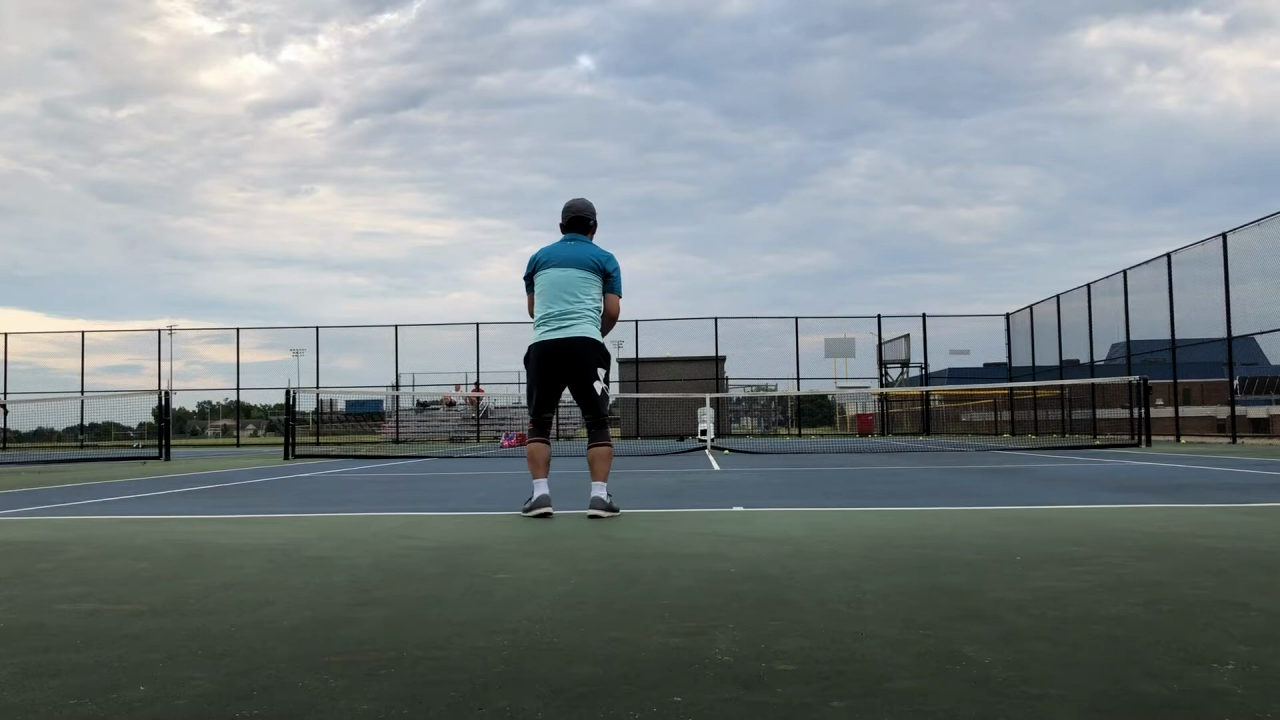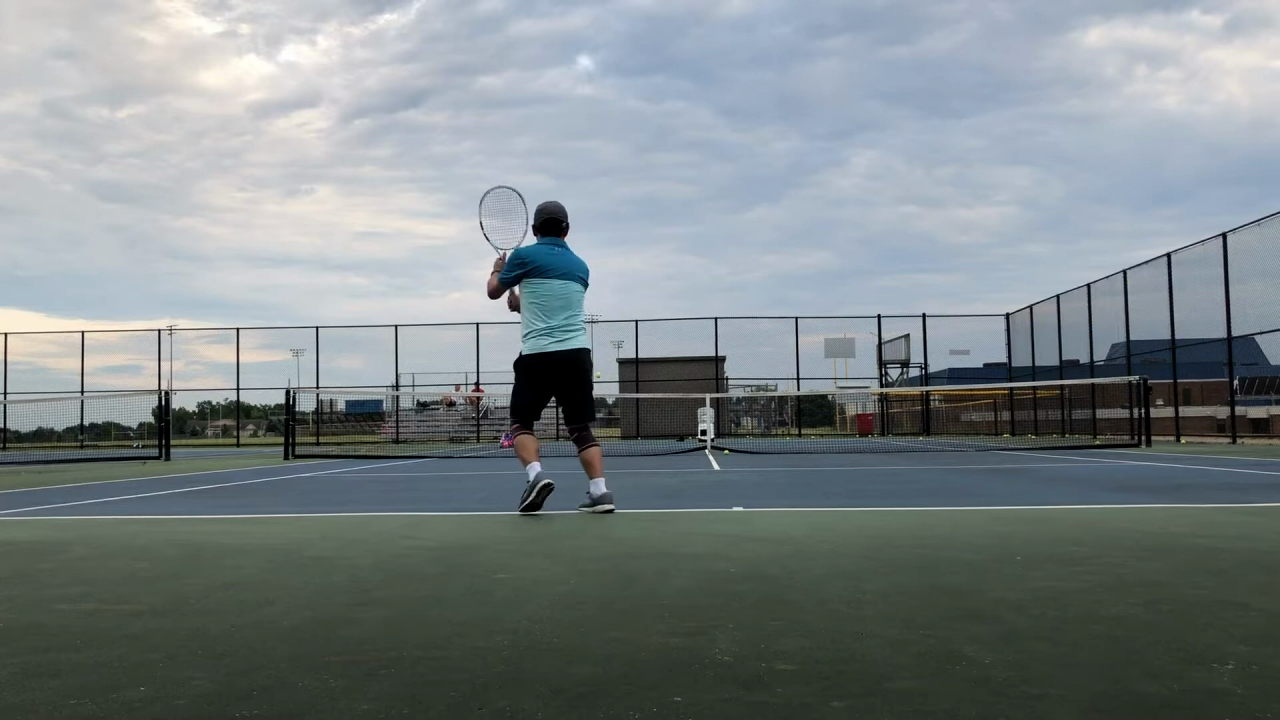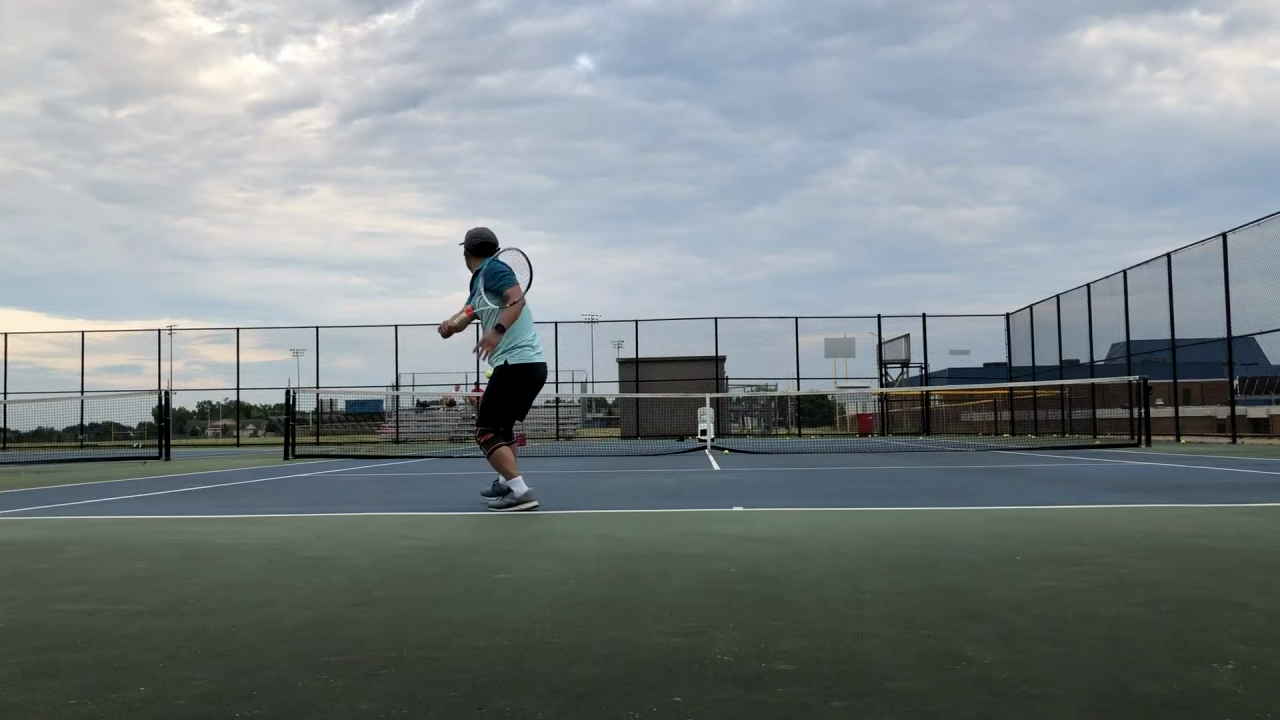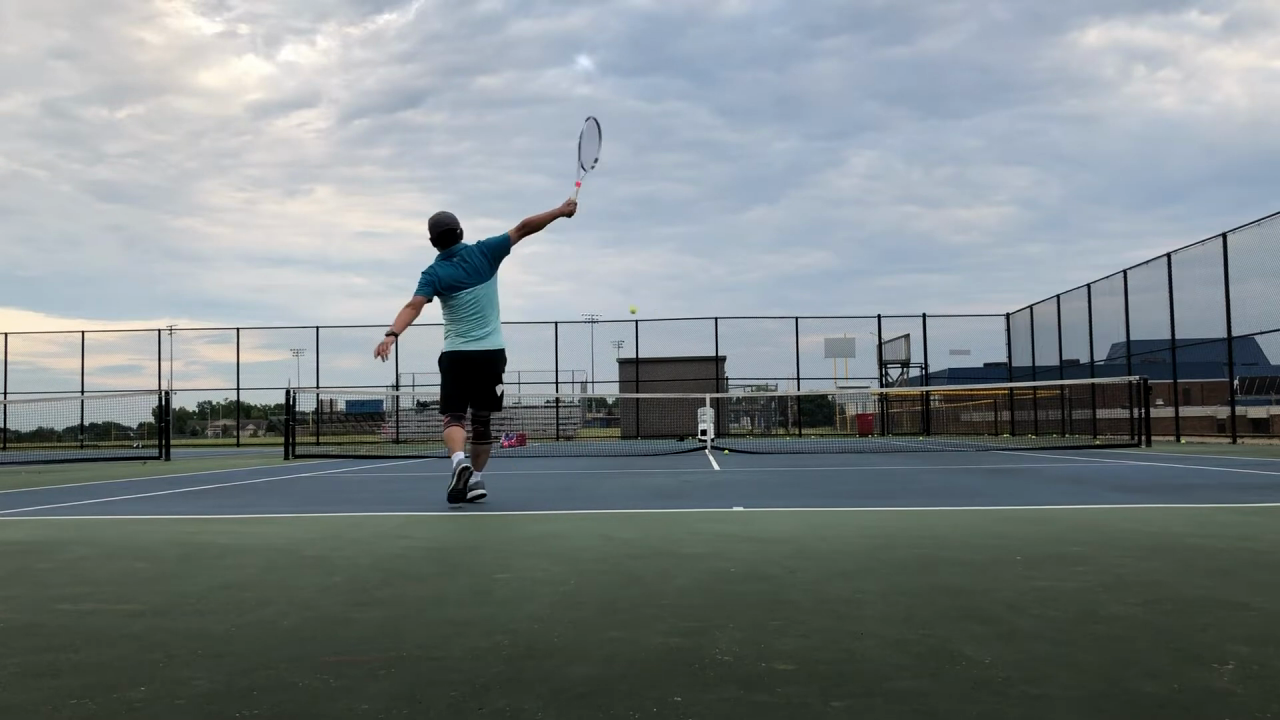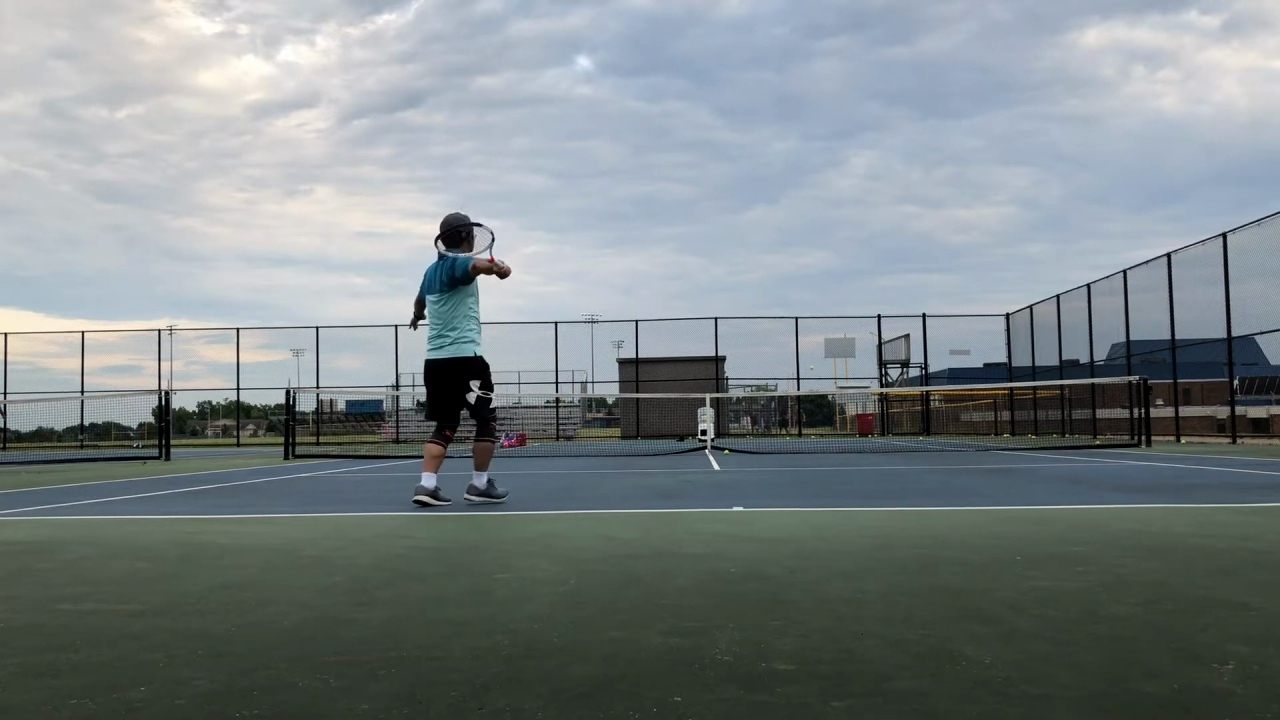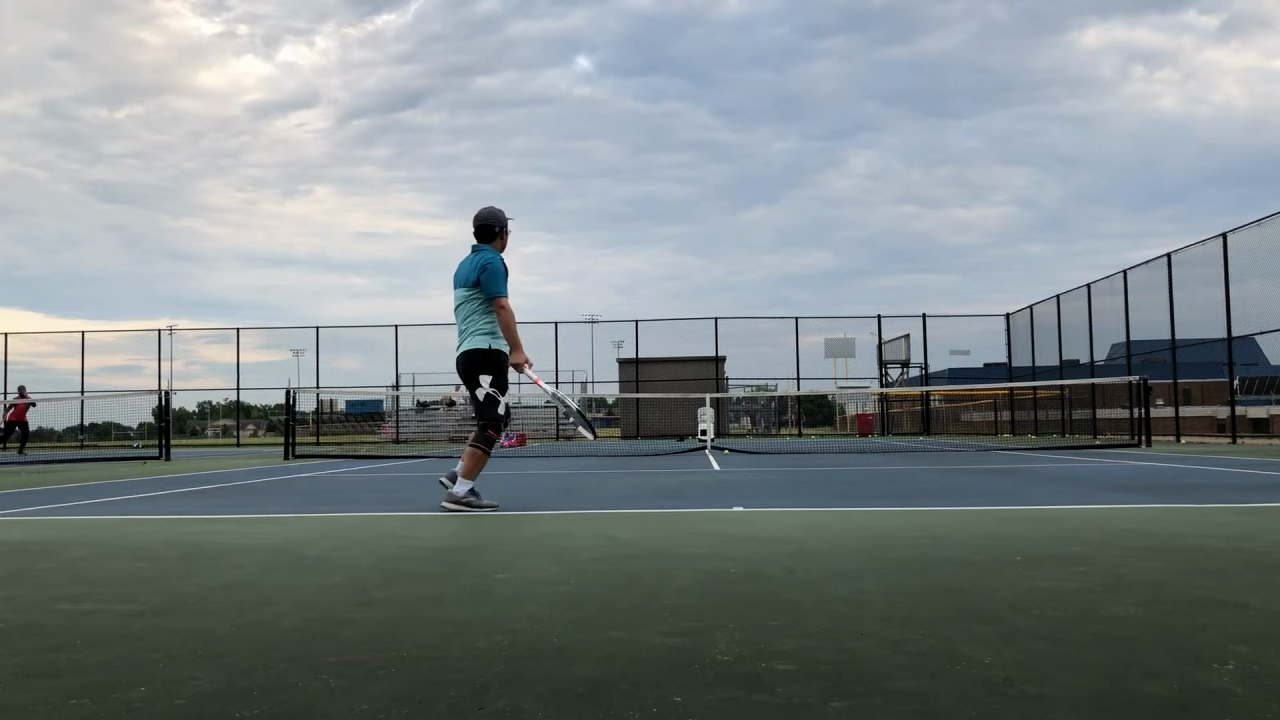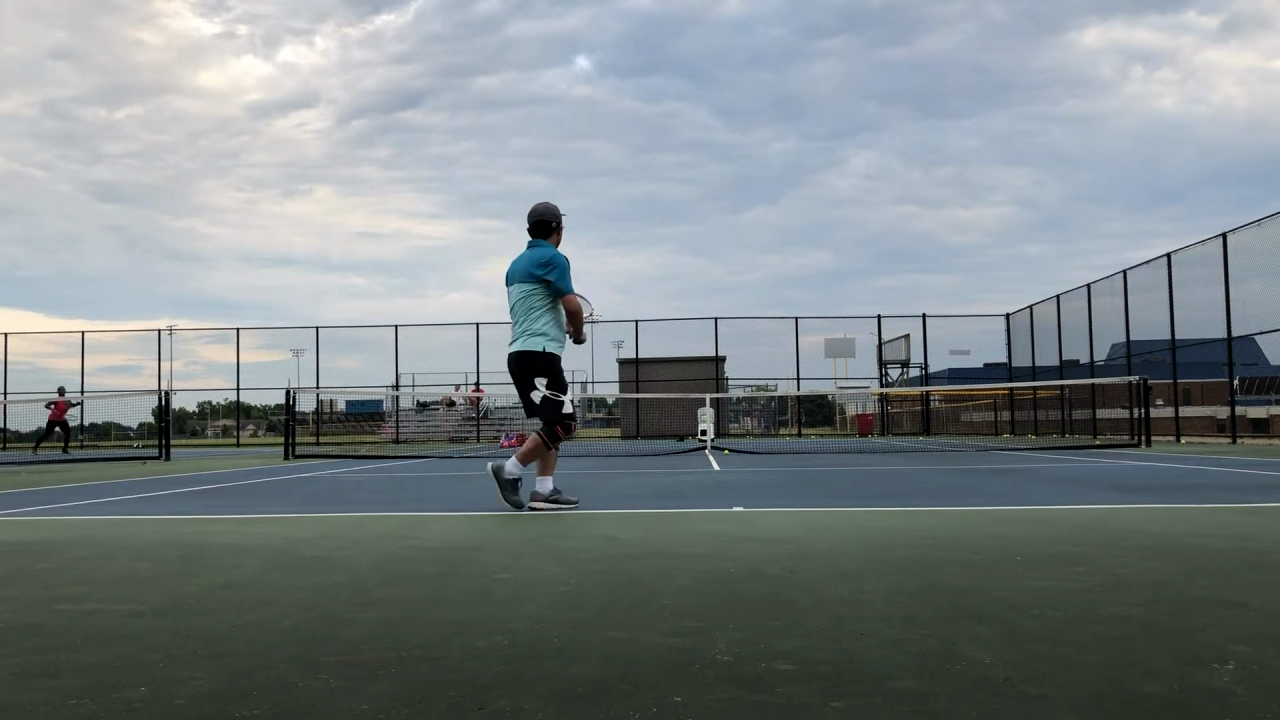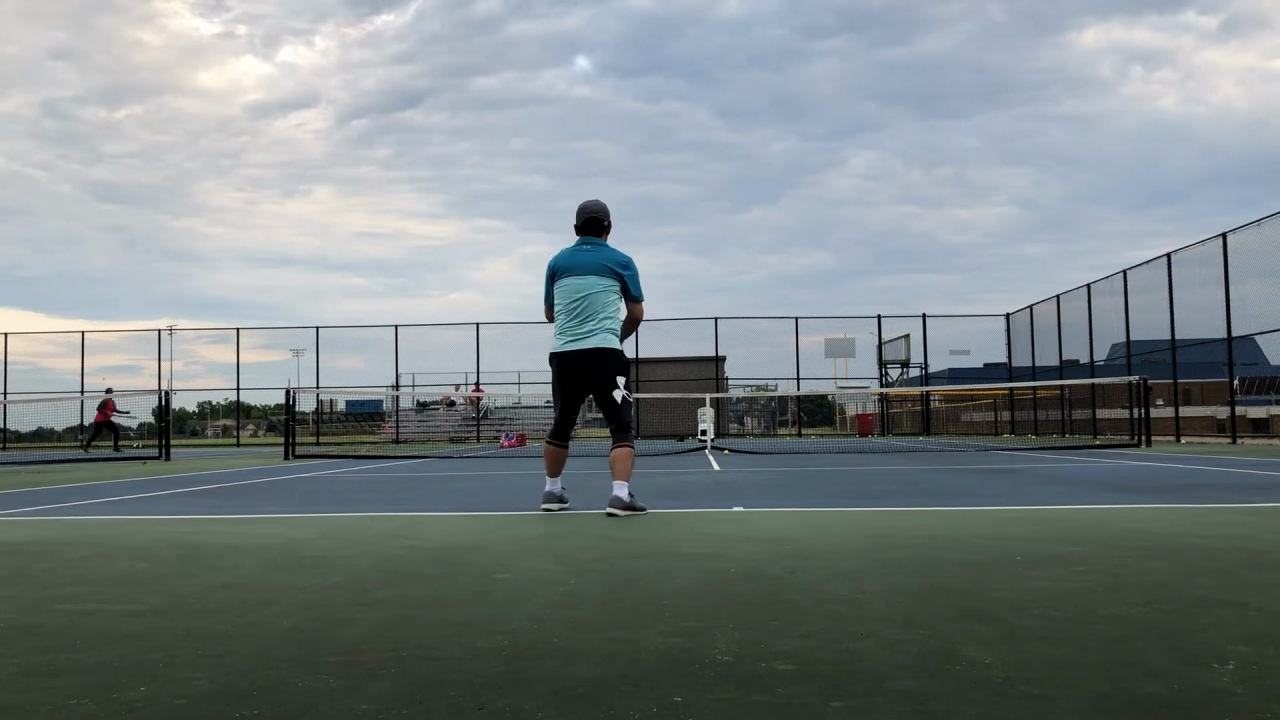
dt=0.5s
person 1, frame 1
left shoulder: (539, 257)
right shoulder: (604, 259)
right elbow: (612, 311)
left hip: (543, 346)
right hip: (585, 345)
left knee: (540, 422)
right knee: (597, 422)
left ankle: (540, 494)
right ankle: (599, 496)
person 1, frame 2
left shoulder: (524, 256)
right shoulder: (580, 266)
left elbow: (493, 292)
left wrist: (497, 269)
left hip: (538, 356)
right hip: (577, 354)
left knee: (522, 423)
right knee: (580, 428)
left ankle: (536, 475)
right ankle: (600, 491)
person 1, frame 3
left shoulder: (493, 269)
right shoulder: (480, 282)
left elbow: (516, 299)
right elbow: (465, 316)
left wrist: (496, 332)
right wrist: (450, 326)
left hip: (517, 365)
right hip: (530, 365)
left knee: (487, 431)
right knee: (501, 425)
left ankle: (519, 492)
right ankle: (507, 482)
person 1, frame 4
left shoulder: (434, 273)
right shoulder: (484, 252)
left elbow: (412, 308)
right elbow: (521, 229)
left wrist: (391, 335)
right wrist: (560, 211)
left hip: (457, 354)
right hip: (492, 351)
left knee: (454, 417)
right knee: (481, 419)
left ankle: (460, 463)
right ankle: (475, 480)
person 1, frame 5
left shoulder: (432, 271)
right shoulder: (459, 263)
left elbow: (419, 301)
right elbow: (477, 265)
left wrist: (416, 318)
right wrist: (497, 267)
left hip: (435, 360)
right hip: (464, 358)
left knee: (444, 426)
right knee: (486, 421)
left ankle: (426, 485)
right ankle: (481, 483)
person 1, frame 6
left shoulder: (465, 264)
right shoulder: (492, 262)
right elbow: (501, 307)
right wrist: (516, 349)
left hip: (467, 355)
right hip: (486, 354)
left knee: (489, 422)
right knee: (491, 424)
left ankle: (457, 475)
right ankle: (460, 493)
person 1, frame 7
left shoulder: (517, 263)
right shoulder: (553, 259)
right elbow: (571, 305)
left wrist: (561, 326)
right wrist: (578, 331)
left hip: (520, 353)
right hip: (538, 354)
left knee: (551, 423)
right knee: (561, 423)
left ankle: (545, 491)
right ankle: (508, 470)
person 1, frame 8
left shoulder: (557, 262)
right shoulder: (621, 261)
left elbow: (549, 314)
right elbow: (636, 314)
right wrist: (620, 336)
left hip: (563, 354)
right hip: (604, 353)
left knee: (562, 424)
right knee: (621, 427)
left ankle: (552, 491)
right ankle: (621, 495)
